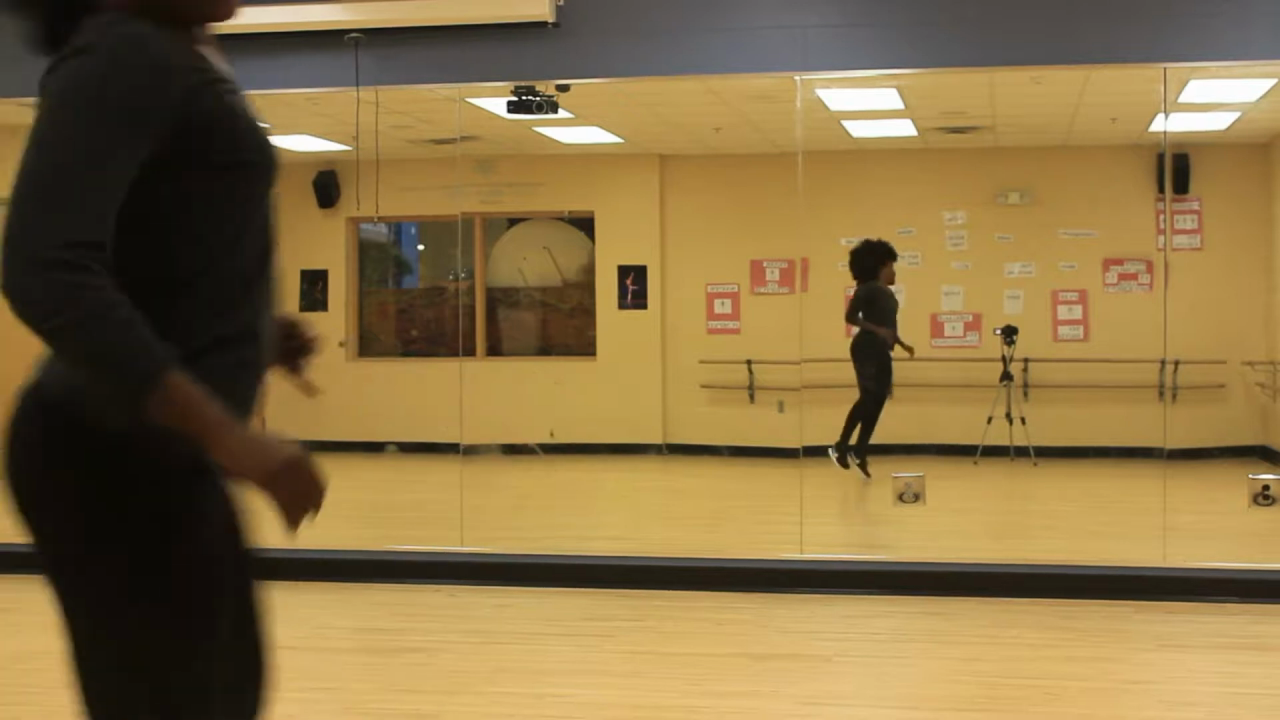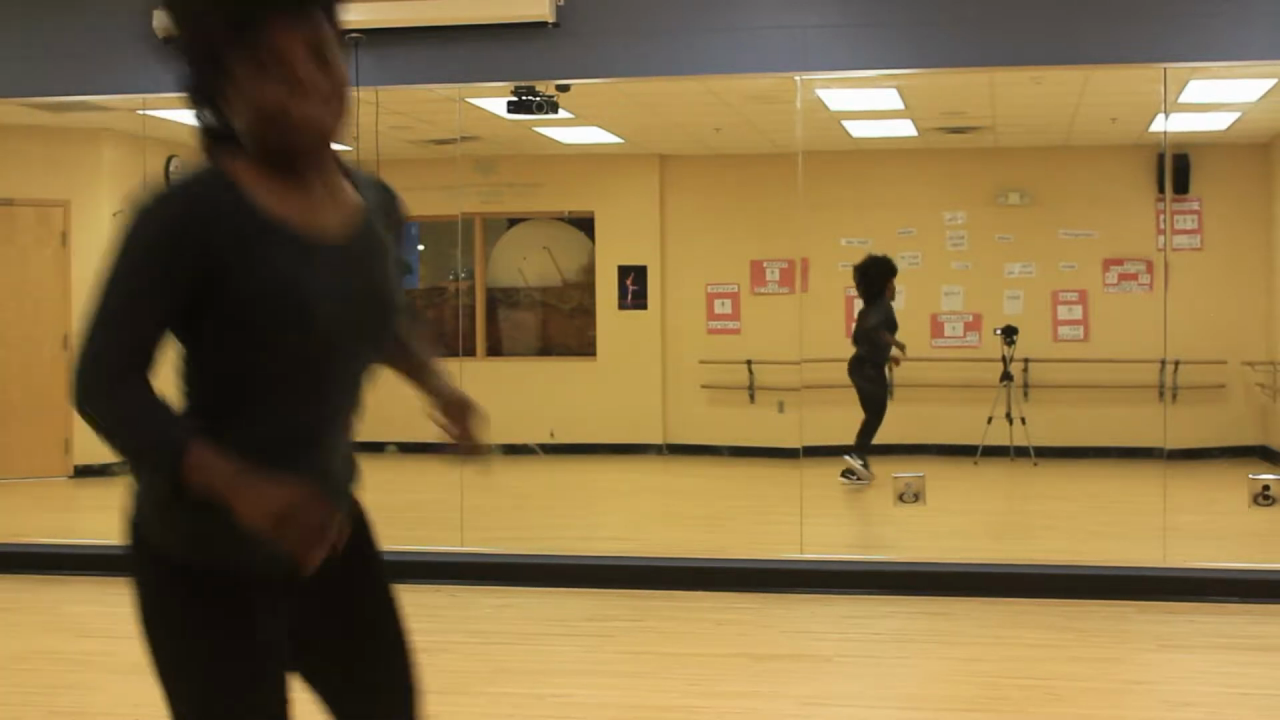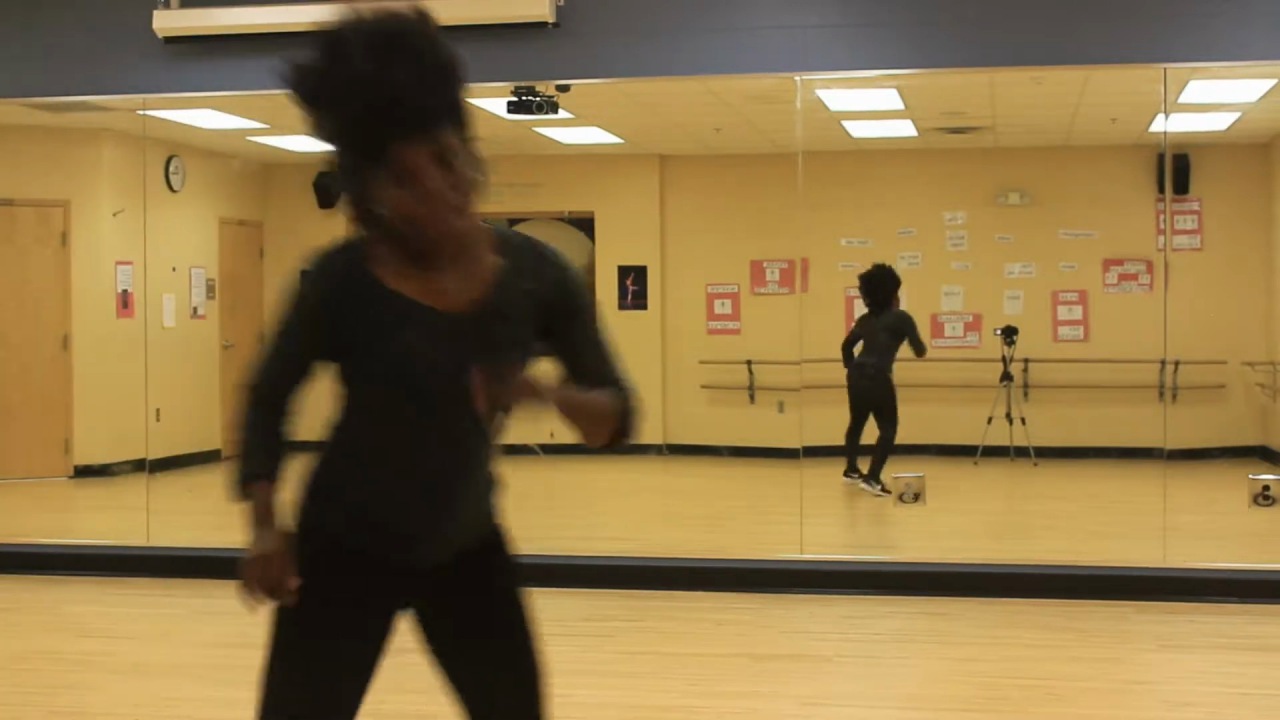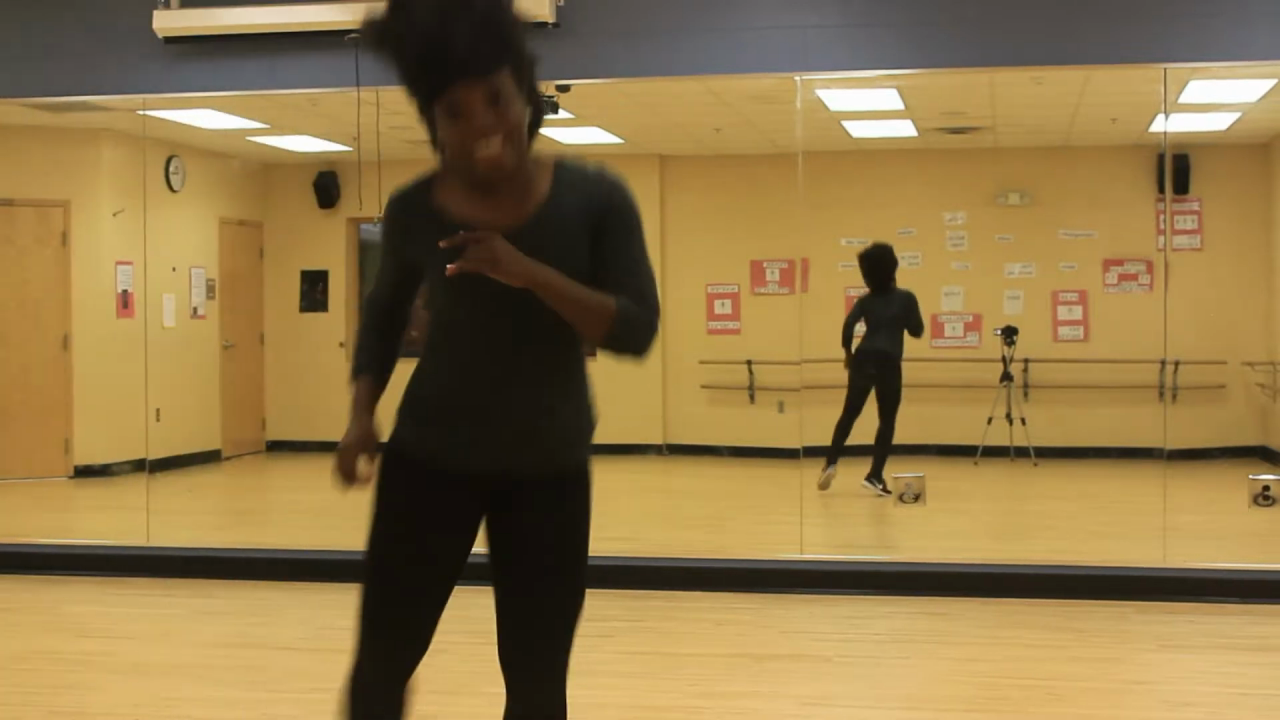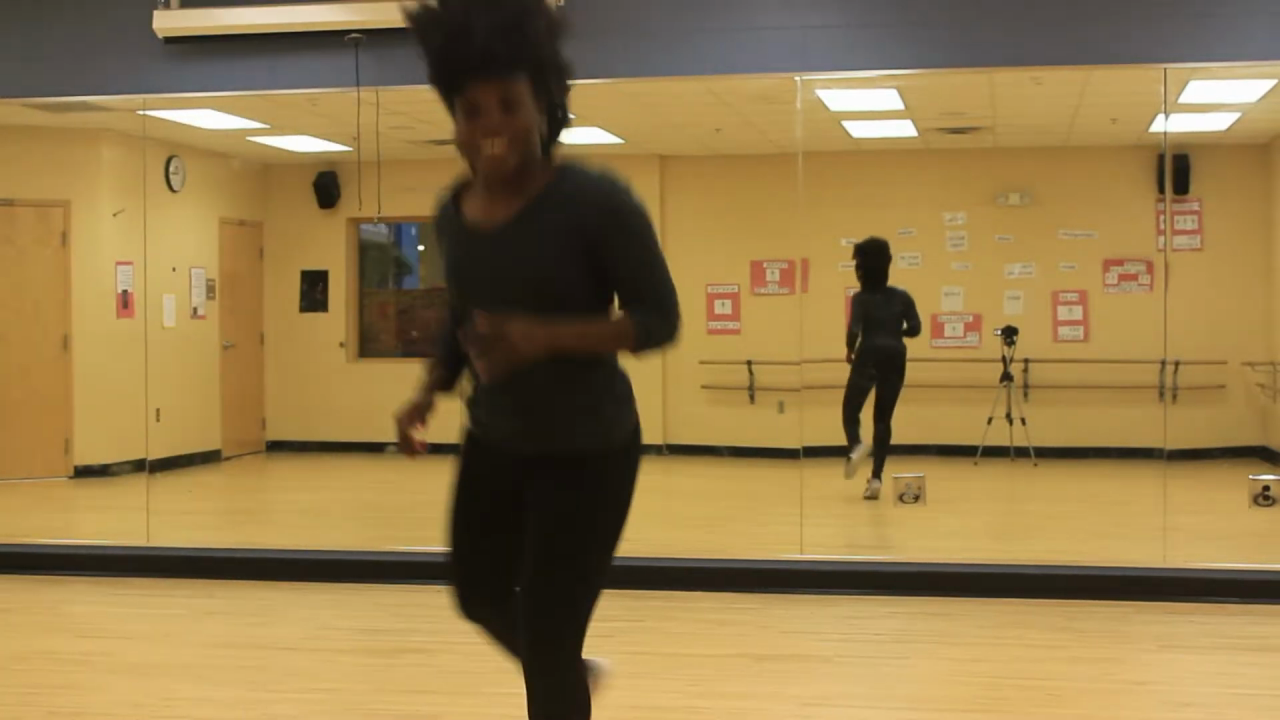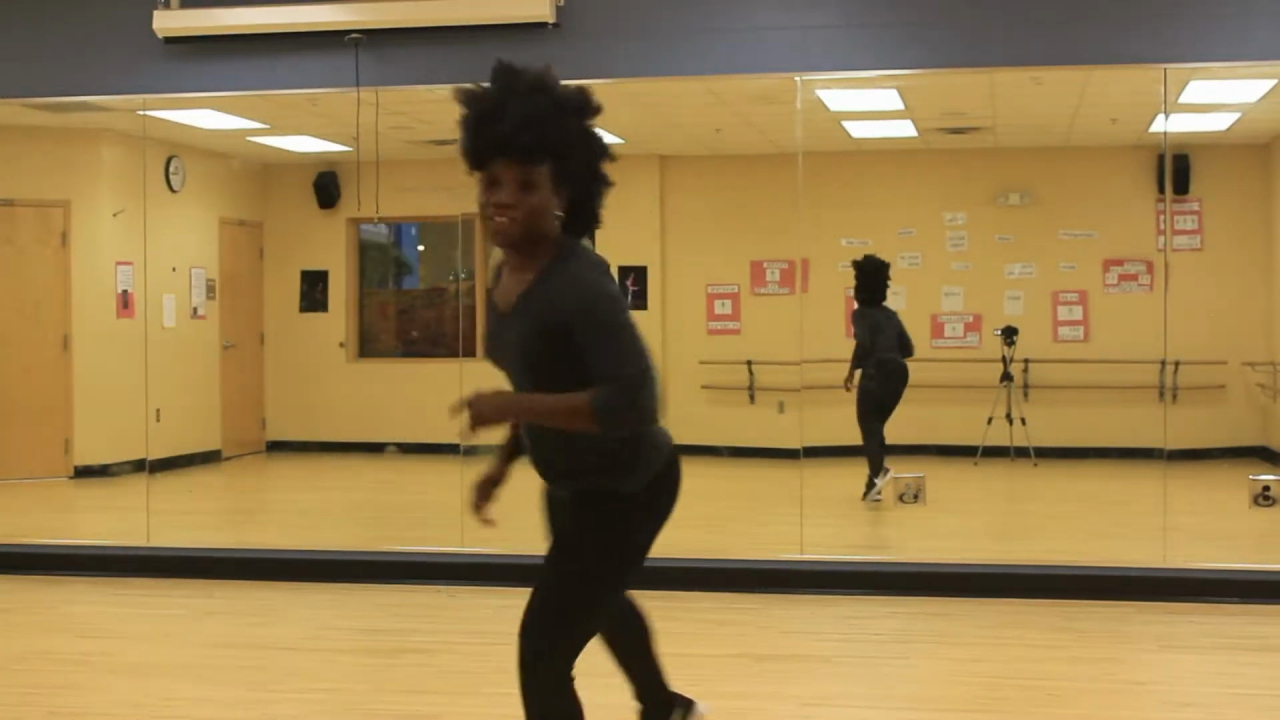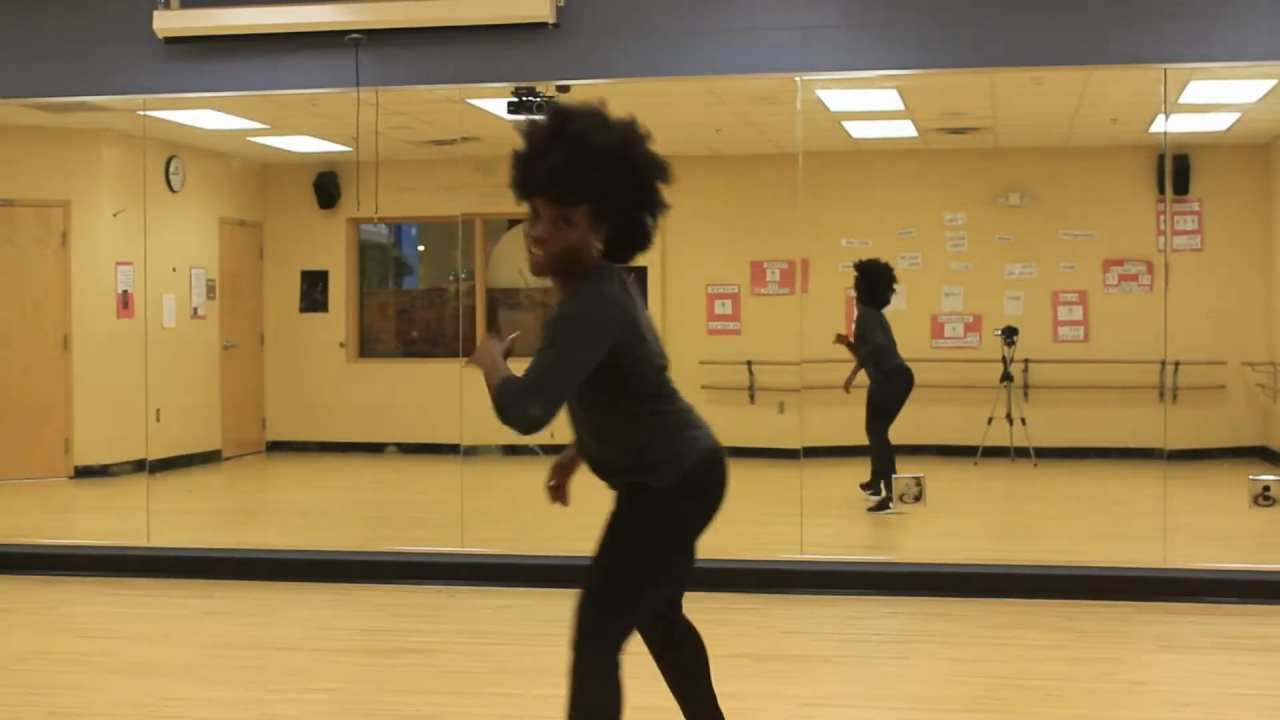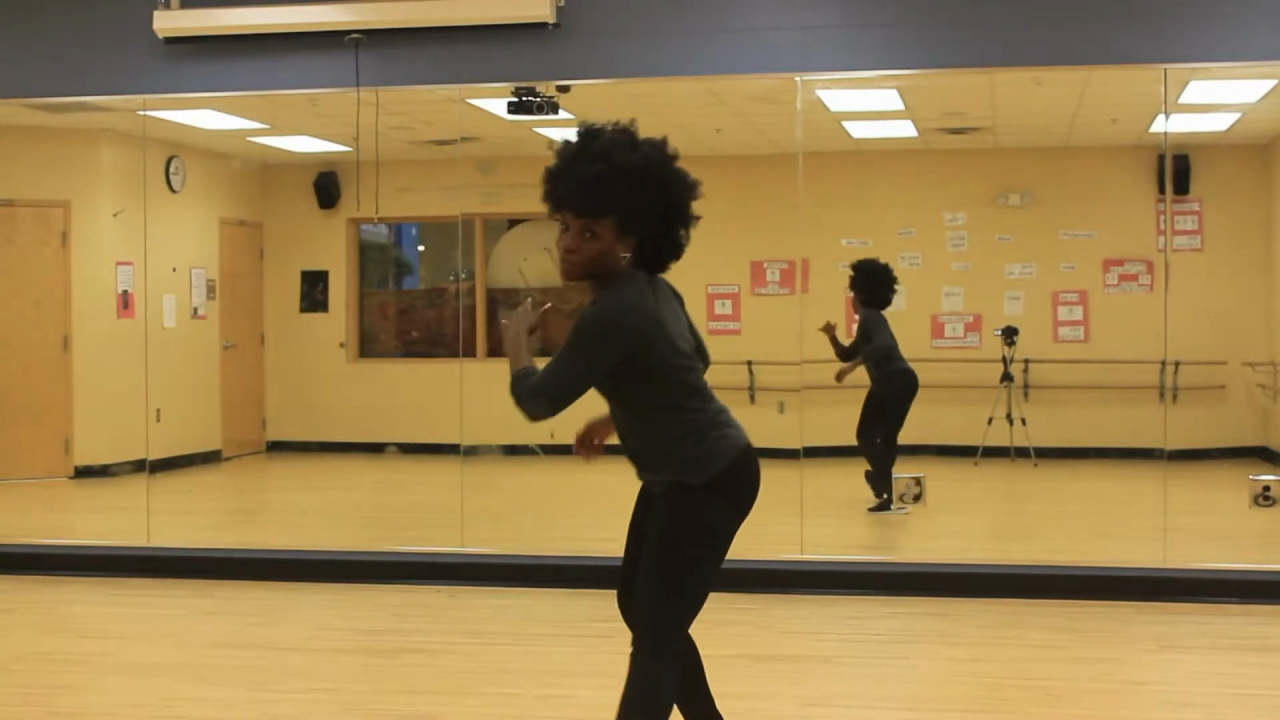
dt=0.2s
person 1, frame 1
left shoulder: (185, 68)
right shoulder: (122, 62)
left wrist: (255, 334)
right wrist: (224, 433)
left hip: (156, 453)
right hip: (115, 455)
person 1, frame 2
left shoulder: (376, 208)
right shoulder: (192, 216)
right elbow: (105, 388)
left wrist: (436, 382)
right wrist: (240, 488)
left hip: (321, 528)
right hip: (208, 558)
person 1, frame 3
left shoulder: (540, 274)
right shoulder: (341, 282)
left elbow: (613, 409)
right elbow: (268, 401)
left wrist: (550, 395)
right wrist: (264, 527)
left hip: (463, 542)
right hip: (349, 546)
person 1, frame 4
left shoulder: (594, 197)
right shoulder: (415, 211)
left elbow: (636, 333)
right elbow: (384, 312)
left wrist: (527, 271)
right wrist: (360, 415)
left hip: (547, 470)
right hip: (430, 459)
right knee: (383, 661)
person 1, frame 5
left shoulder: (595, 201)
right shoulder: (458, 210)
left elbow: (659, 322)
left wrist: (545, 336)
right wrist: (429, 391)
left hip: (592, 450)
right hip: (497, 444)
left knee: (548, 643)
right knee: (479, 599)
person 1, frame 6
left shoulder: (579, 284)
right shoulder: (506, 278)
left elbow: (632, 401)
left wrist: (518, 410)
right wrist: (503, 462)
left hip: (627, 486)
right hip: (570, 483)
left knee: (541, 649)
right knee: (598, 600)
person 1, frame 7
left shoulder: (596, 305)
right shoulder: (591, 293)
left elbow: (525, 410)
left wrist: (490, 360)
right wrist: (576, 455)
left hip: (675, 482)
right hip: (660, 475)
left knee: (595, 637)
right knee: (656, 610)
person 1, frame 8
left shoulder: (613, 313)
right shoulder: (650, 291)
left elbow: (539, 400)
left wrist: (516, 337)
right wrist: (616, 422)
left hip: (708, 480)
right hip: (687, 475)
left knee: (653, 637)
right knee: (645, 611)
person 2, frame 1
left shoulder: (888, 294)
right shoulder: (869, 290)
right elbow: (850, 317)
left wrist: (901, 343)
right wrist: (876, 329)
left hip: (882, 355)
right hip: (867, 351)
left knee: (877, 403)
right knee: (869, 399)
left ankle: (859, 453)
right ankle: (841, 447)
person 2, frame 2
left shoulder: (870, 309)
right shoulder: (882, 307)
right elbow: (869, 329)
left wrist: (886, 355)
right wrist: (893, 341)
left hip: (866, 366)
right hip: (868, 367)
left knee: (874, 413)
right knee: (876, 410)
left ankle: (852, 471)
right ankle: (857, 455)
person 2, frame 3
left shoulder: (866, 319)
right shoulder: (901, 317)
left elbow: (846, 346)
right elbow: (920, 351)
left wrist: (851, 368)
right wrist: (918, 346)
left hip: (856, 374)
right hip: (876, 377)
left knee: (857, 423)
right knee: (888, 426)
left ankle: (852, 469)
right ankle: (871, 478)
person 2, frame 4
left shoulder: (865, 301)
right shoulder: (906, 298)
left elbow: (849, 324)
right elbow: (916, 331)
left wrist: (848, 352)
left hip: (864, 359)
right hip: (888, 363)
left knee: (849, 414)
right knee: (887, 420)
left ankle: (832, 463)
right ankle: (875, 476)
person 2, frame 5
left shoulder: (861, 298)
right shoulder: (902, 296)
left elbow: (854, 329)
right elbow: (915, 329)
left wrist: (849, 350)
left hip: (868, 357)
right hip: (894, 359)
left knee: (850, 410)
right knee: (883, 419)
left ankle: (855, 445)
right ankle: (876, 476)
person 2, frame 6
left shoulder: (861, 314)
right shoulder: (890, 315)
left elbow: (863, 343)
right elbow: (907, 350)
left wrist: (851, 371)
left hip: (876, 372)
right hip: (899, 373)
left knee: (868, 425)
right knee: (875, 425)
left ankle: (878, 470)
right ankle: (873, 483)
person 2, frame 7
left shoulder: (866, 315)
right shoulder: (878, 316)
left elbow: (877, 345)
left wrist: (853, 372)
right wrist: (848, 344)
left hip: (887, 377)
right hip: (902, 376)
left knee: (877, 432)
right knee: (878, 430)
left ankle: (892, 492)
right ankle: (875, 483)
person 2, frame 8
left shoulder: (869, 317)
right shoulder: (871, 318)
left elbow: (884, 346)
right elbow: (846, 355)
left wrist: (852, 366)
right wrist: (832, 337)
left hip: (890, 381)
right hip: (905, 380)
left knee: (867, 437)
right knee: (887, 437)
left ankle: (892, 496)
right ankle: (880, 481)
